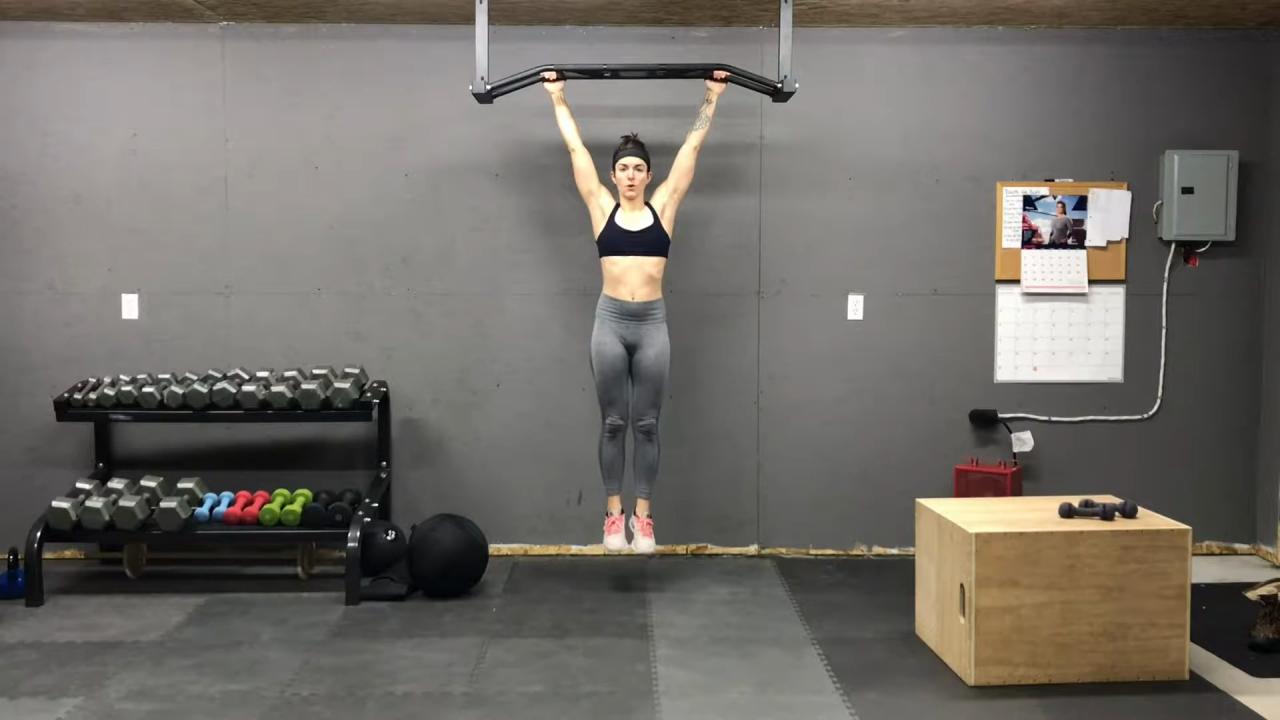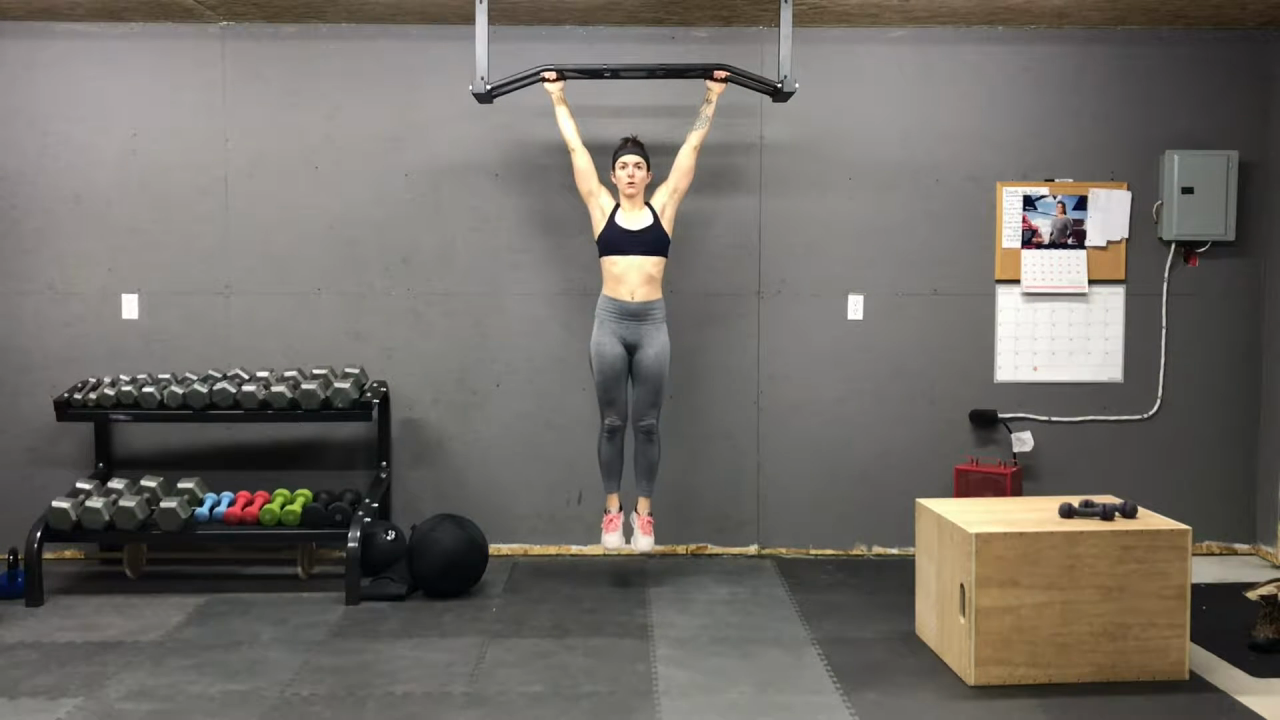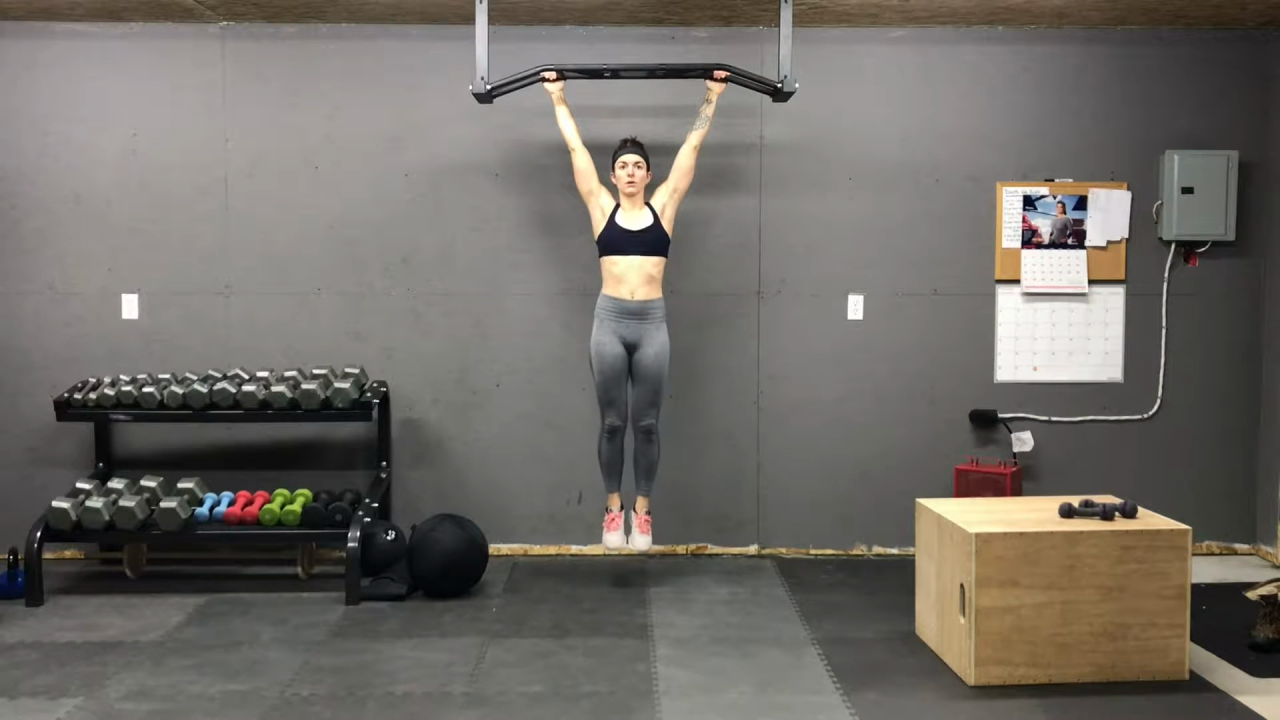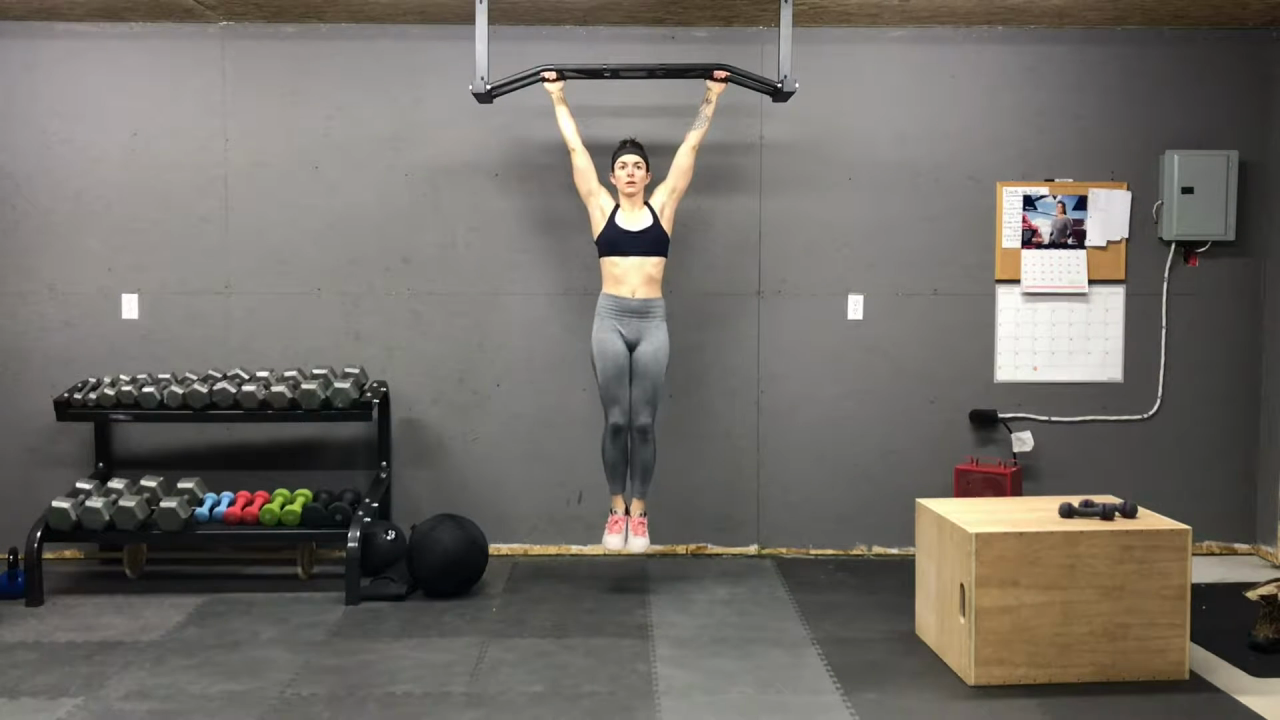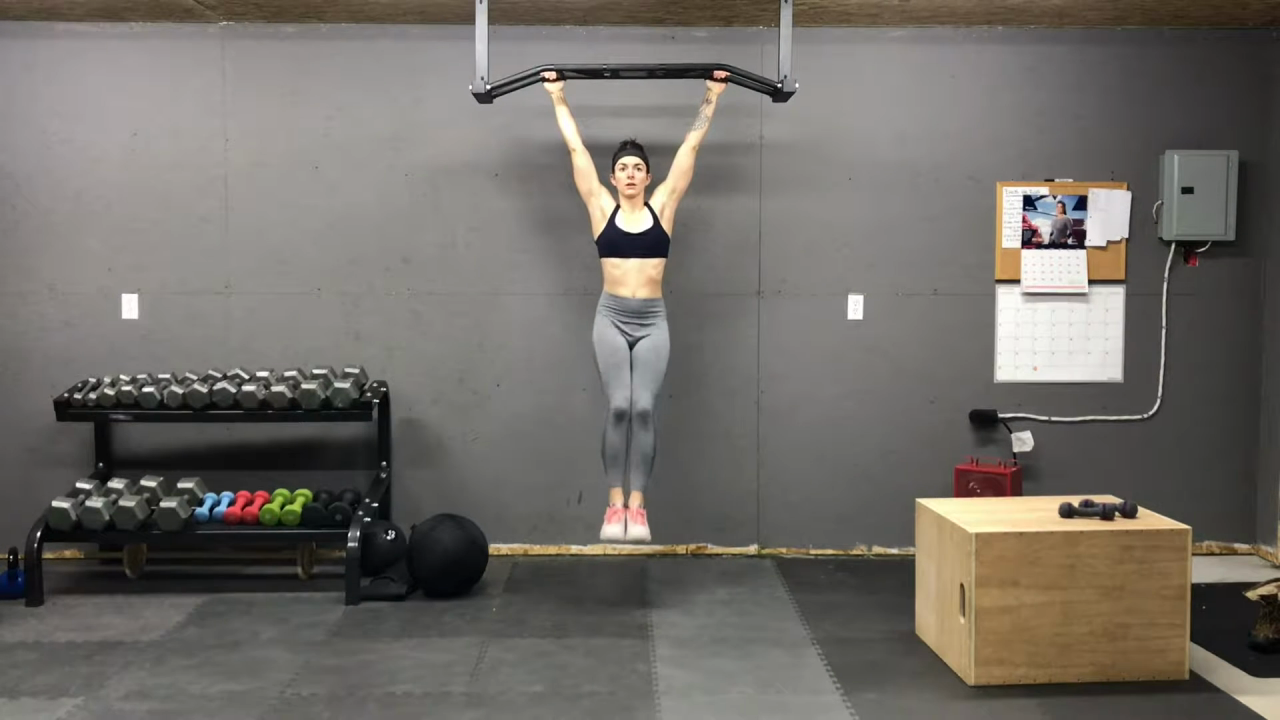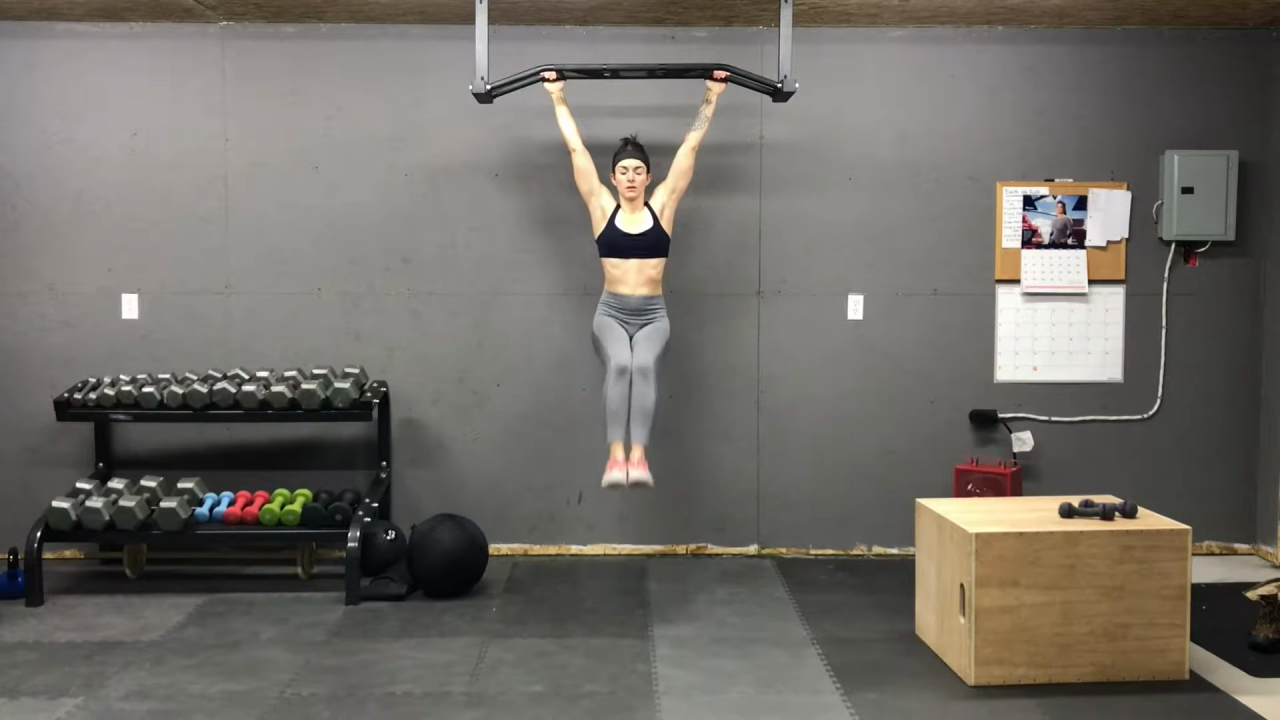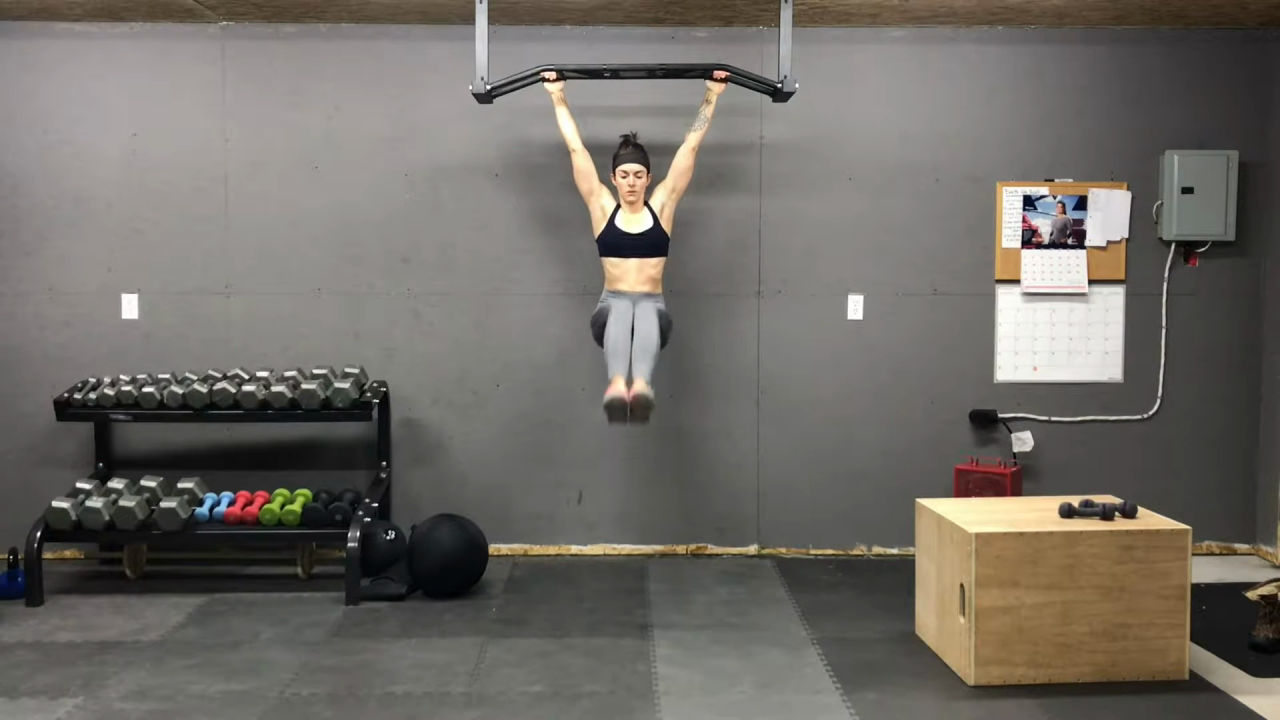
dt=0.2s
person 1, frame 1
left shoulder: (663, 206)
right shoulder: (602, 207)
left elbow: (692, 146)
right elbow: (575, 147)
left wrist: (712, 96)
right wrist: (557, 97)
left hip: (652, 324)
right hip: (610, 322)
left knee: (646, 423)
right knee: (613, 422)
left ankle: (643, 514)
right ankle: (614, 512)
person 1, frame 2
left shoulder: (662, 206)
right shoulder: (601, 207)
left elbow: (692, 146)
right elbow: (575, 147)
left wrist: (712, 95)
right wrist: (557, 96)
left hip: (652, 324)
right hip: (609, 322)
left knee: (647, 424)
right knee: (612, 422)
left ankle: (643, 511)
right ankle: (612, 510)
person 1, frame 3
left shoulder: (662, 206)
right shoulder: (601, 207)
left elbow: (692, 145)
right elbow: (575, 147)
left wrist: (712, 95)
right wrist: (557, 97)
left hip: (652, 324)
right hip: (609, 322)
left knee: (646, 424)
right knee: (612, 423)
left ankle: (642, 509)
right ankle: (613, 508)
person 1, frame 4
left shoulder: (662, 205)
right shoulder: (600, 207)
left elbow: (690, 147)
right elbow: (575, 148)
left wrist: (711, 97)
right wrist: (558, 97)
left hip: (651, 322)
right hip: (610, 319)
left knee: (643, 423)
right knee: (616, 421)
left ankle: (639, 512)
right ankle: (617, 510)
person 1, frame 5
left shoulder: (662, 205)
right shoulder: (601, 207)
left elbow: (690, 146)
right elbow: (576, 149)
left wrist: (712, 97)
right wrist: (557, 97)
left hip: (652, 322)
right hip: (611, 319)
left knee: (643, 409)
right knee: (619, 408)
left ankle: (637, 503)
right ankle: (615, 502)
person 1, frame 6
left shoulder: (663, 204)
right shoulder: (602, 206)
left elbow: (690, 146)
right elbow: (576, 148)
left wrist: (711, 96)
right wrist: (558, 97)
left hip: (652, 317)
right hip: (611, 315)
left knee: (643, 366)
right knee: (620, 366)
left ankle: (638, 457)
right ankle: (616, 457)
person 1, frame 7
left shoulder: (662, 204)
right shoulder: (602, 206)
left elbow: (690, 147)
right elbow: (576, 148)
left wrist: (711, 97)
right wrist: (558, 97)
left hip: (652, 306)
right hip: (611, 305)
left knee: (644, 317)
right knee: (622, 313)
left ankle: (640, 389)
right ankle: (617, 387)
